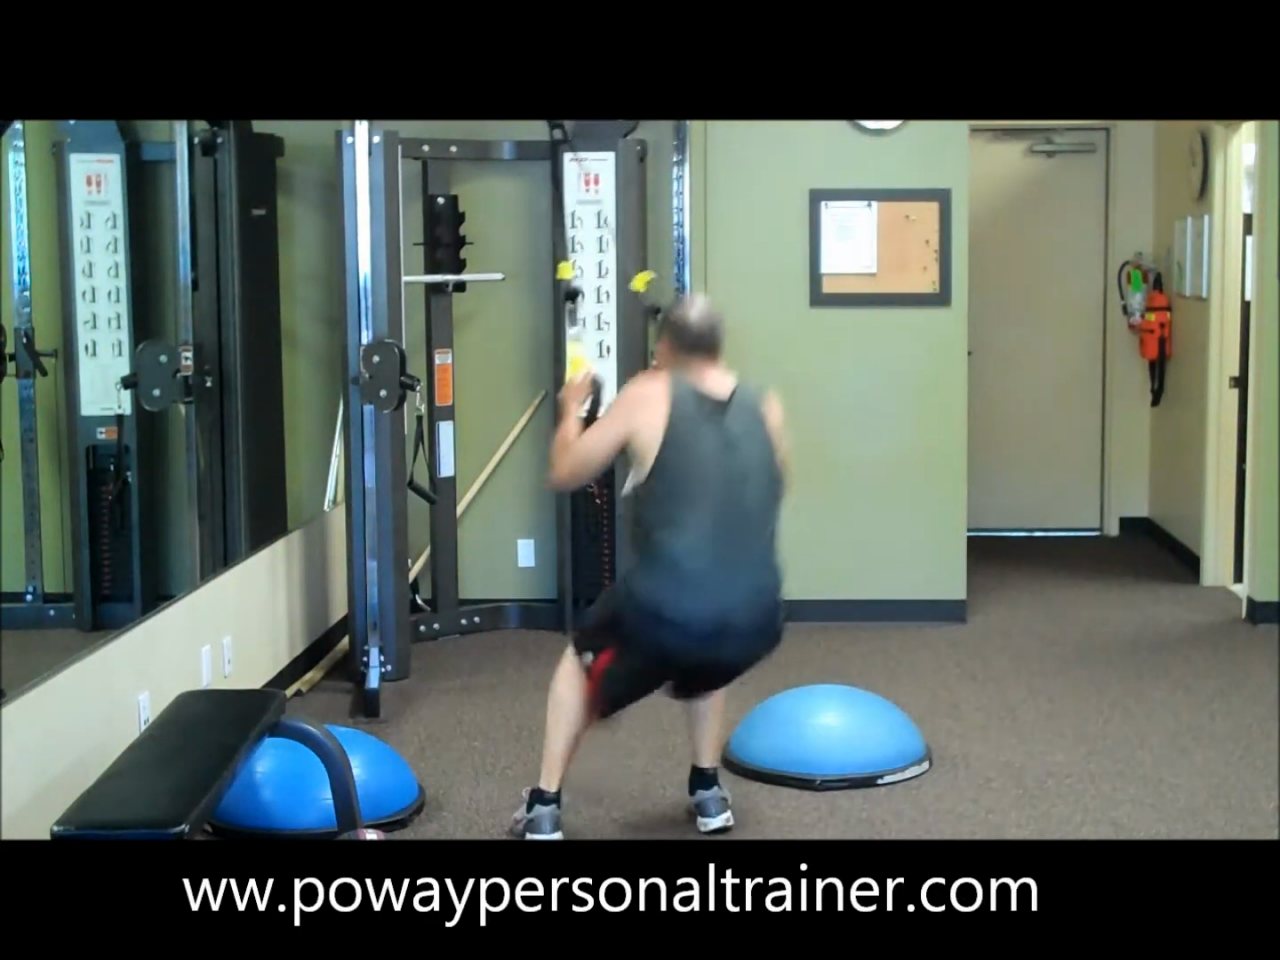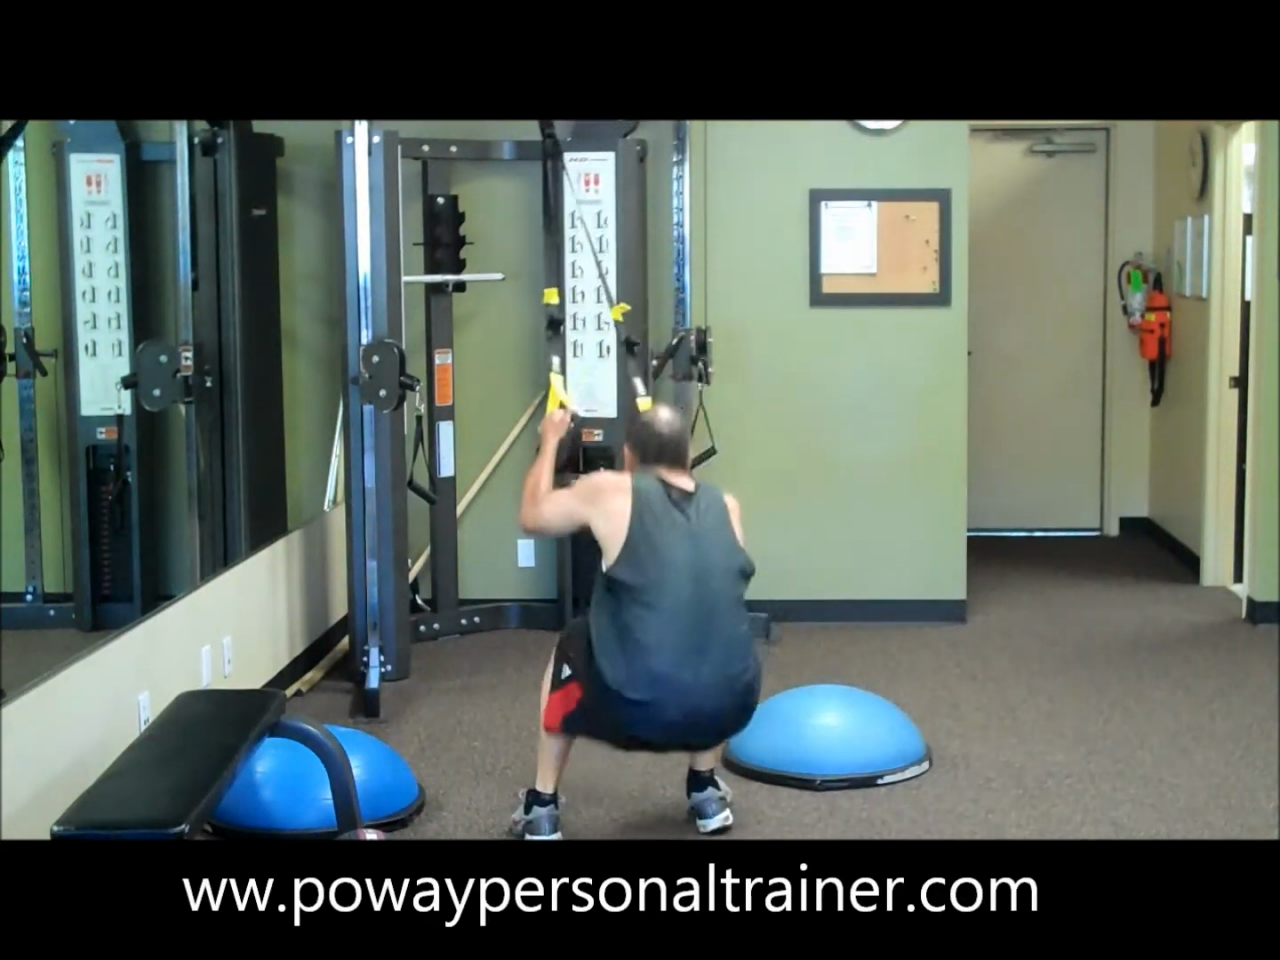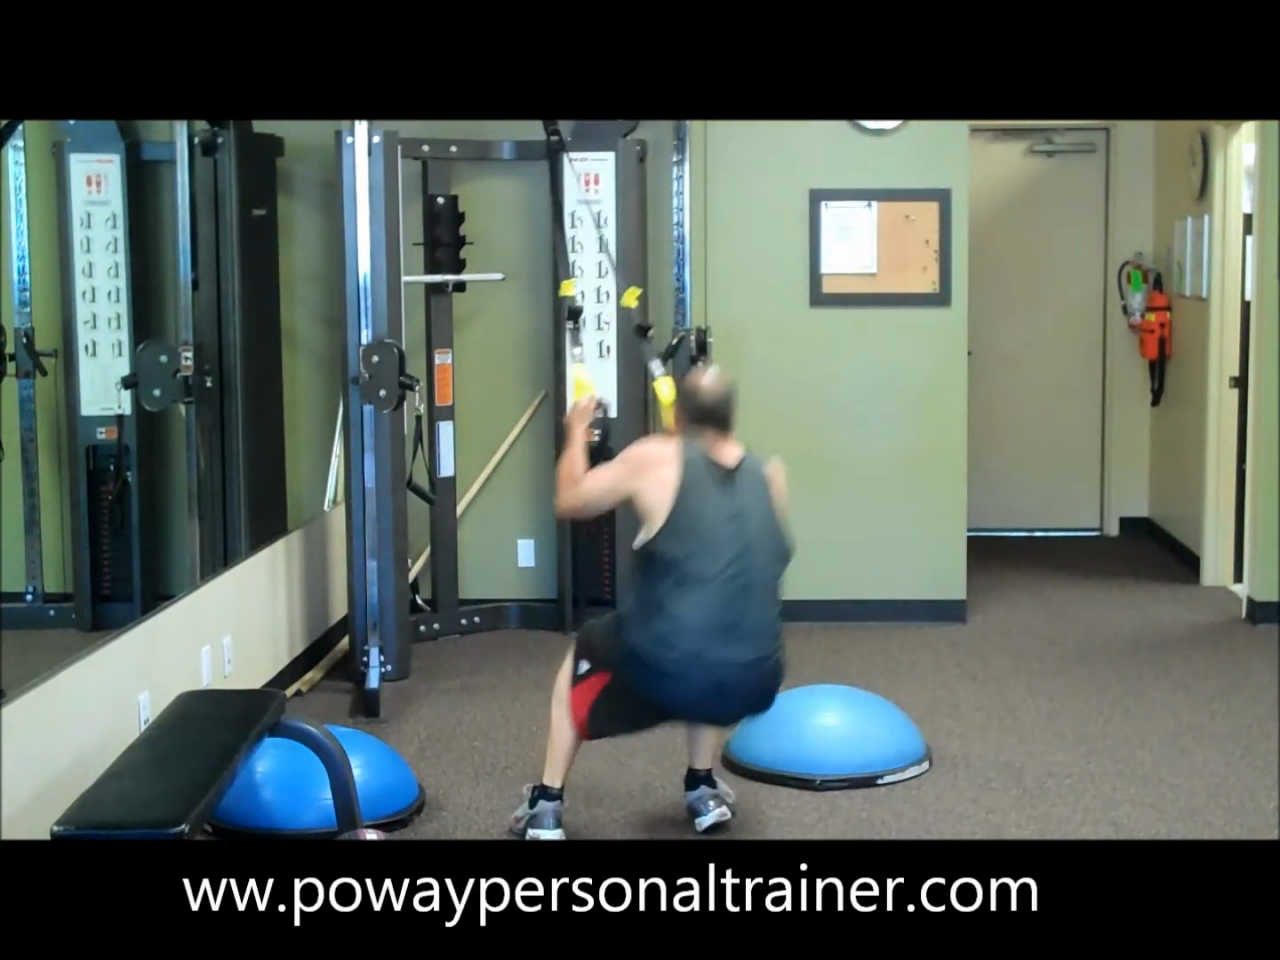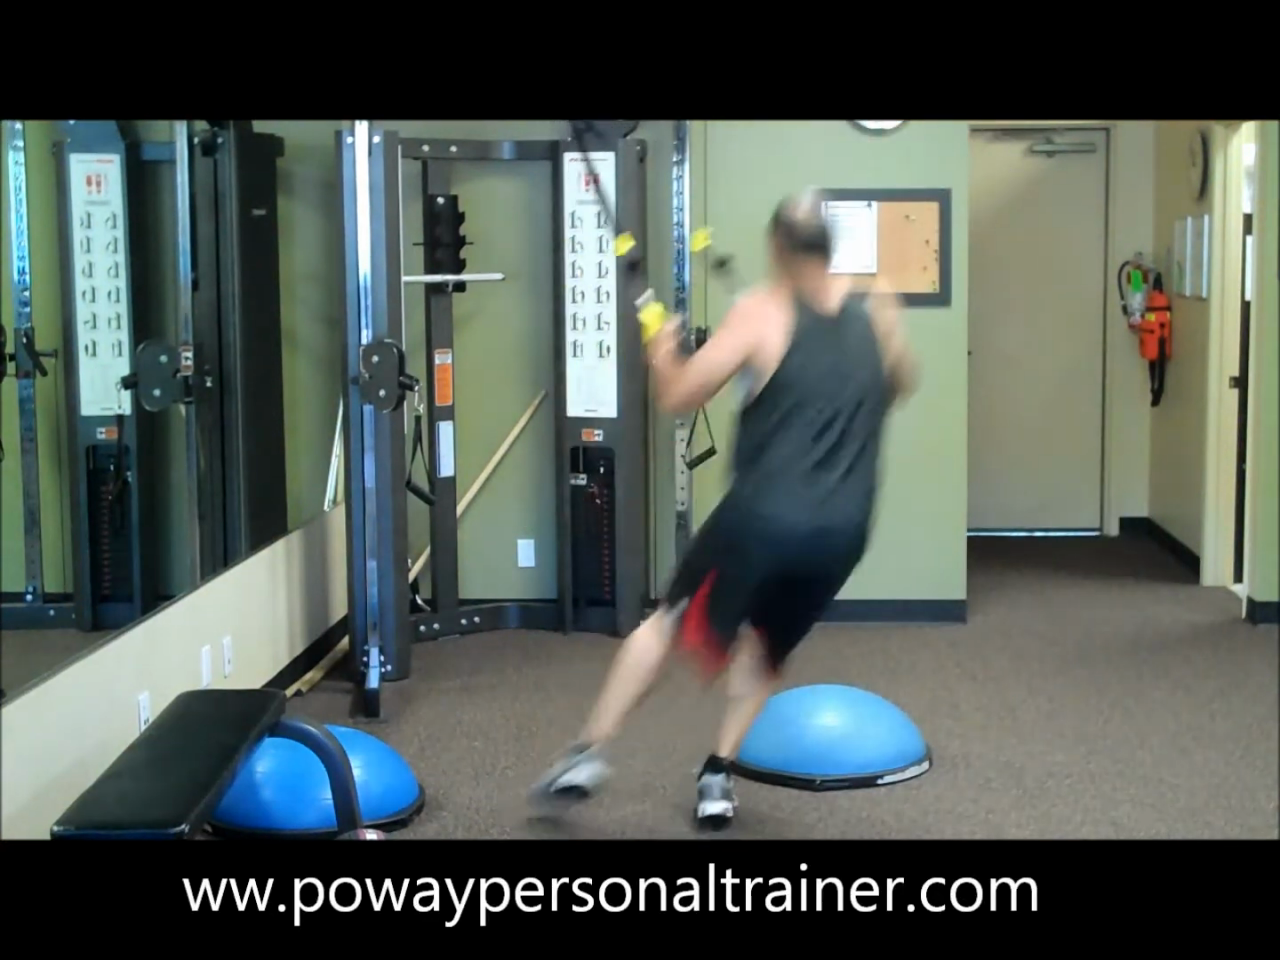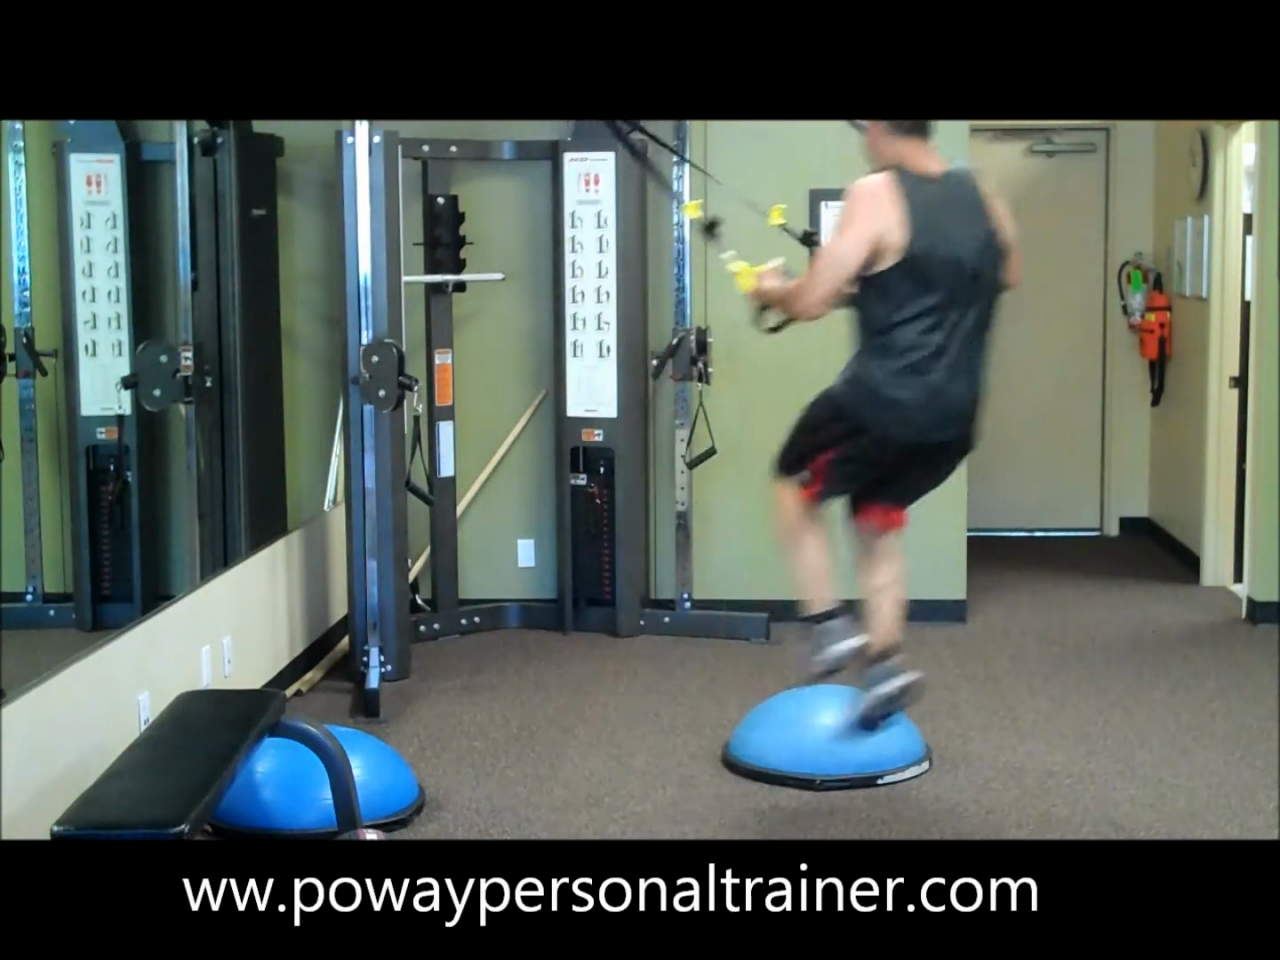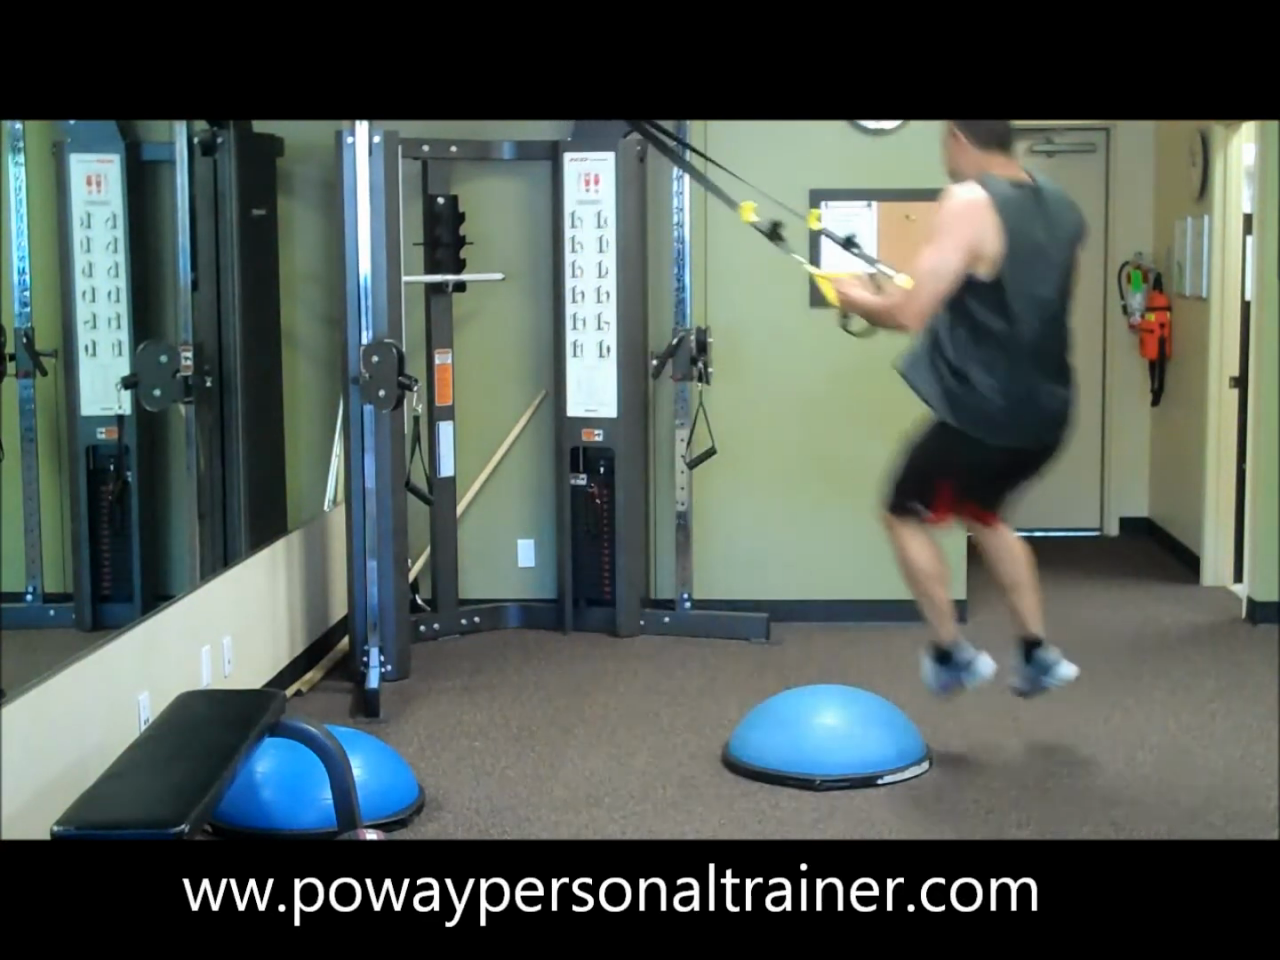
dt=0.2s
person 1, frame 1
left shoulder: (647, 398)
right shoulder: (765, 411)
left elbow: (564, 472)
left wrist: (572, 404)
left hip: (667, 616)
right hip: (754, 623)
left knee: (581, 660)
right knee: (704, 665)
left ankle: (544, 805)
right ankle: (708, 790)
person 1, frame 2
left shoulder: (610, 492)
right shoulder: (726, 506)
left elbow: (532, 516)
left wrist: (549, 443)
left hip: (640, 706)
right hip: (730, 707)
left knee: (572, 649)
left ankle: (541, 808)
right ankle: (707, 790)
person 1, frame 3
left shoulder: (655, 461)
right shoulder: (770, 478)
left elbow: (568, 501)
left wrist: (576, 433)
left hip: (665, 672)
right hip: (749, 683)
left knee: (585, 652)
left ankle: (545, 804)
right ankle: (703, 790)
person 1, frame 4
left shoulder: (760, 313)
right shoulder: (877, 312)
left elbow: (679, 396)
right elbow: (901, 384)
left wrist: (662, 350)
left hip: (763, 520)
right hip: (840, 533)
left knee: (666, 625)
right knee: (763, 647)
left ankle: (587, 753)
right ankle: (716, 777)
person 1, frame 5
left shoulder: (875, 195)
right shoulder: (979, 193)
left elbow: (810, 302)
right elbow: (1007, 276)
left wrist: (771, 291)
left hip: (884, 401)
right hip: (956, 413)
left knee: (793, 486)
right knee: (881, 521)
left ankle: (829, 626)
right ankle: (885, 659)
person 1, frame 6
left shoulder: (968, 204)
right shoulder: (1060, 206)
left elbow: (912, 314)
left wrist: (855, 297)
left hip: (985, 414)
right hip: (1046, 413)
left knee: (906, 518)
right knee: (979, 515)
left ankle: (955, 657)
right ankle: (1038, 654)
